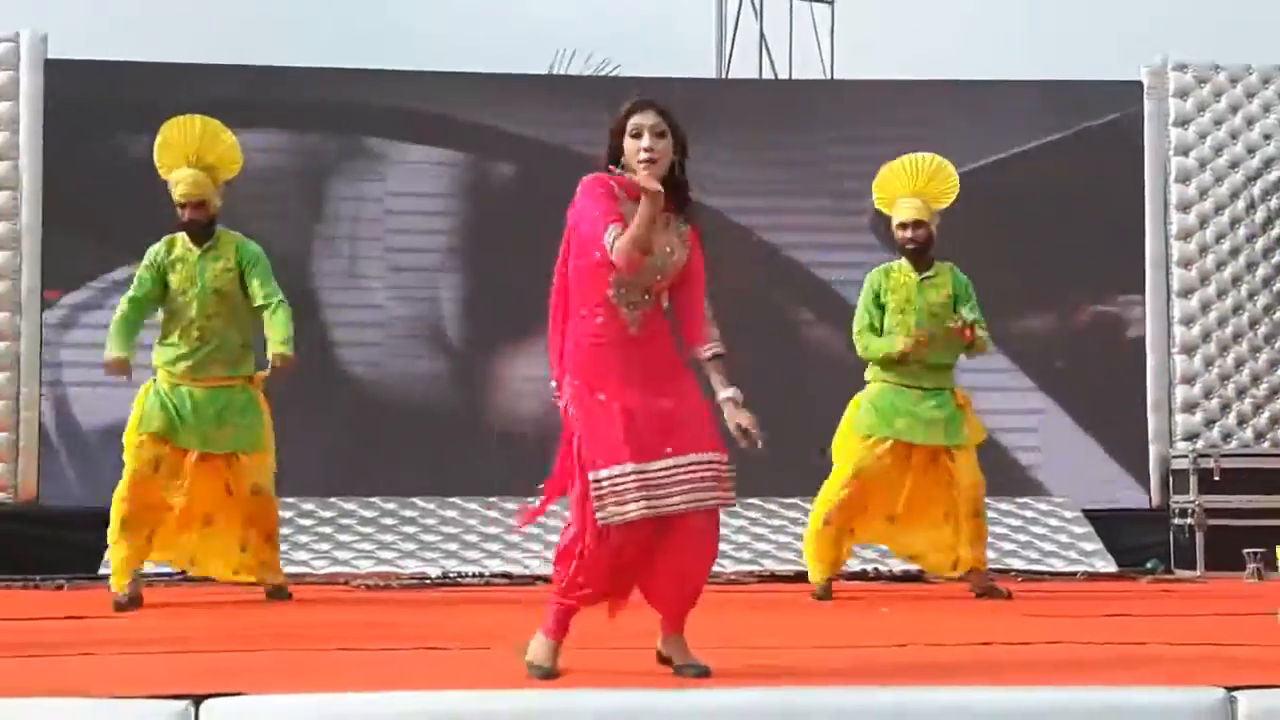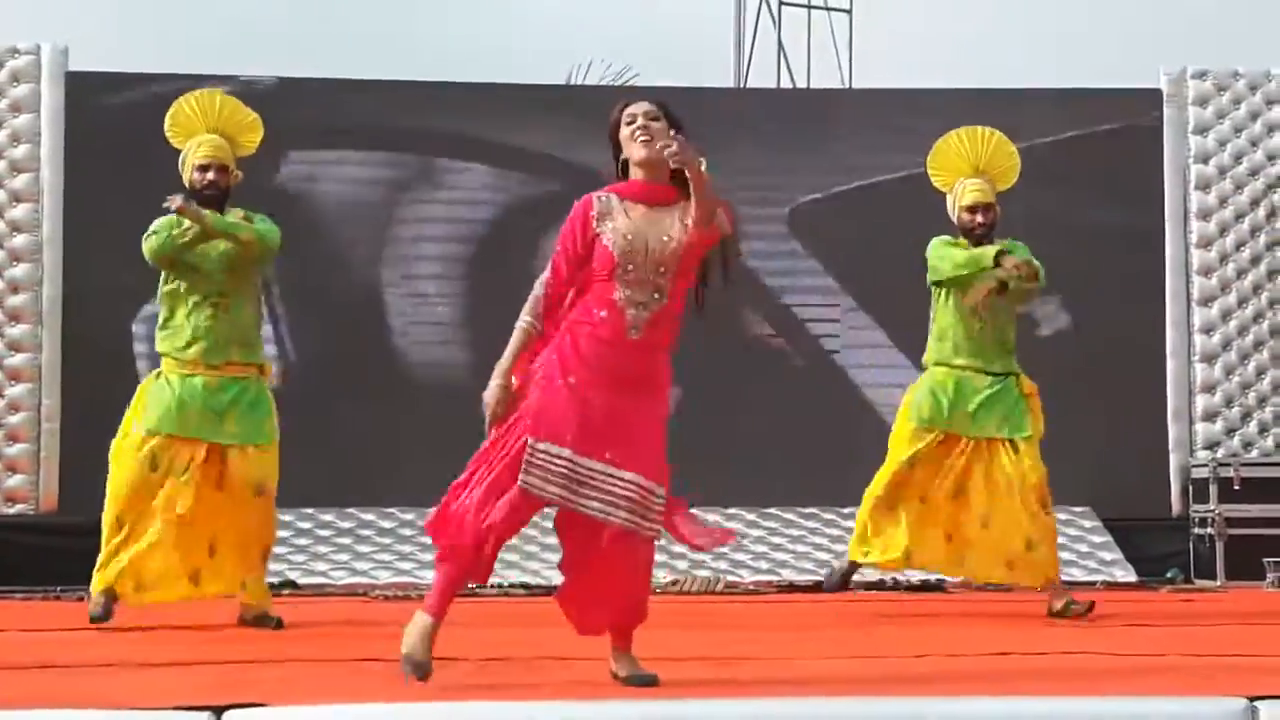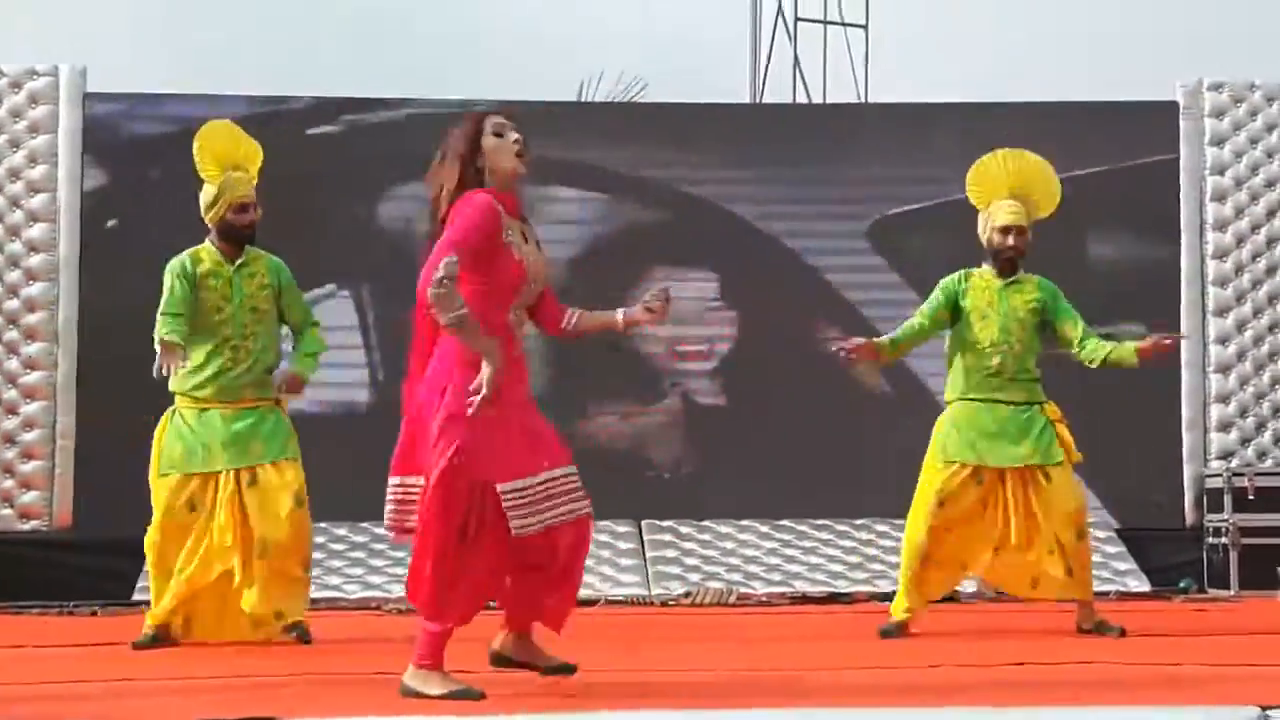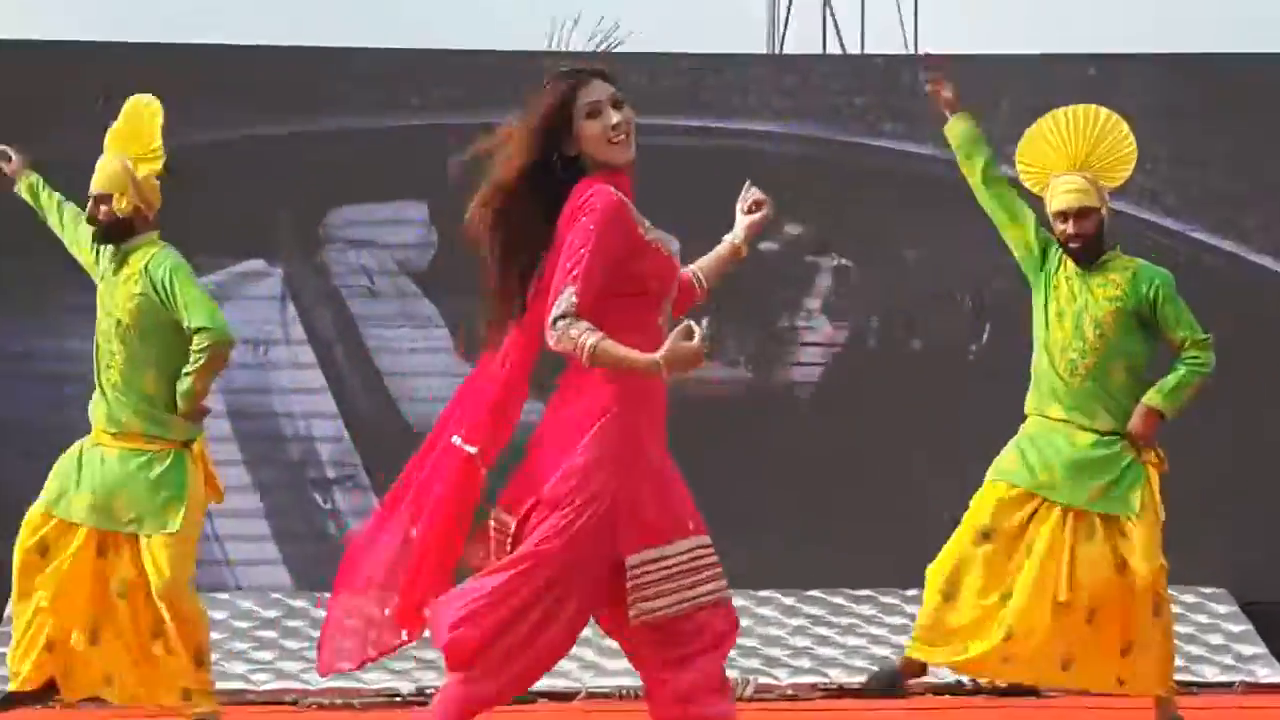
dt=1s
person 1, frame 1
left shoulder: (684, 232)
right shoulder: (596, 189)
left elbow: (695, 322)
right elbow: (618, 255)
left wrist: (727, 396)
right wrist: (650, 207)
left hip: (664, 379)
right hip: (599, 377)
left knee: (690, 516)
right knee: (616, 514)
left ankle: (672, 637)
right ankle: (549, 633)
person 1, frame 2
left shoulder: (693, 208)
right shoulder: (595, 208)
left elbow: (710, 231)
right elbow: (548, 292)
left wrist: (696, 173)
right wrist: (504, 372)
left hip: (641, 388)
right hip: (571, 370)
left knee: (621, 523)
right knee: (509, 492)
left ankle: (621, 652)
right ankle: (431, 613)
person 1, frame 3
left shoulder: (519, 227)
right shoulder: (477, 208)
left elbow: (553, 318)
right elbow: (437, 285)
left wrist: (631, 316)
right wrist: (488, 360)
left hip: (507, 394)
right hip: (470, 392)
left knee: (550, 525)
right knee: (472, 531)
left ankle: (517, 637)
right ankle: (424, 667)
person 1, frame 4
left shoulder: (615, 206)
right shoulder: (600, 204)
left elbow: (668, 298)
right elbow: (562, 327)
left wrist: (740, 238)
right wrist: (653, 365)
left hip: (628, 428)
right hip: (604, 429)
left knee: (675, 599)
right knee: (542, 597)
person 2, frame 1
left shoulder: (244, 251)
right shoulder: (163, 253)
left elbow: (274, 303)
right elbow: (132, 305)
left wrist: (280, 346)
right wrist: (117, 347)
left hip: (233, 396)
right hip: (170, 393)
left knee: (254, 490)
right knee: (140, 481)
left ankle: (269, 575)
right ankle: (126, 578)
person 2, frame 2
left shoulder: (253, 223)
right shoulder: (168, 224)
left elbow: (266, 243)
right elbow: (157, 254)
left wrist: (204, 217)
right wrist: (207, 226)
left hip: (241, 386)
right hip: (177, 383)
left knee: (250, 492)
right knee: (138, 481)
left ankle: (251, 600)
right ankle: (110, 584)
person 2, frame 3
left shoulder: (272, 269)
right shoulder: (186, 266)
left elbow: (307, 327)
right elbow: (170, 318)
left wrist: (300, 366)
right wrist: (169, 350)
left hip: (260, 417)
right hip: (194, 419)
left knee: (285, 513)
right knee: (176, 522)
left ankle: (284, 614)
right ankle: (167, 620)
person 2, frame 4
left shoulder: (164, 266)
right shoulder: (102, 254)
left elbow: (214, 334)
left wrist: (189, 399)
left hip: (159, 460)
right hip: (104, 449)
left knee: (169, 585)
person 3, frame 1
left shoulder: (954, 280)
right shoulder: (880, 278)
left elbow: (980, 344)
right elbow: (863, 341)
left wrist: (970, 335)
right wrist: (903, 346)
left hip: (939, 402)
right hip: (886, 397)
left knee: (966, 487)
right knee: (850, 479)
left ankle: (977, 575)
right ankle: (824, 573)
person 3, frame 2
left shoulder: (1015, 252)
right shoulder: (942, 247)
left elbow: (1033, 281)
right elbow: (951, 265)
left wrist: (1000, 284)
right wrist: (1003, 258)
left hip: (1001, 391)
right hip: (944, 386)
left knee: (1028, 485)
right knee: (901, 473)
left ankle: (1055, 593)
right ankle: (854, 558)
person 3, frame 3
left shoulder: (1042, 291)
right shoulder: (959, 284)
left elbow: (1084, 343)
right elbow: (922, 324)
left wrist: (1136, 351)
right wrist: (879, 347)
left hip: (1029, 421)
right hip: (968, 419)
left knee: (1066, 514)
right knee: (932, 517)
left ankle: (1087, 614)
right ankle: (903, 612)
person 3, frame 4
left shoulder: (1147, 281)
right shoulder: (1044, 260)
left elbow: (1200, 354)
right elbow: (993, 189)
left wrist: (1158, 404)
left hip: (1118, 459)
right hip: (1044, 444)
left knee: (1142, 578)
right knee: (977, 541)
right ankle: (916, 658)
